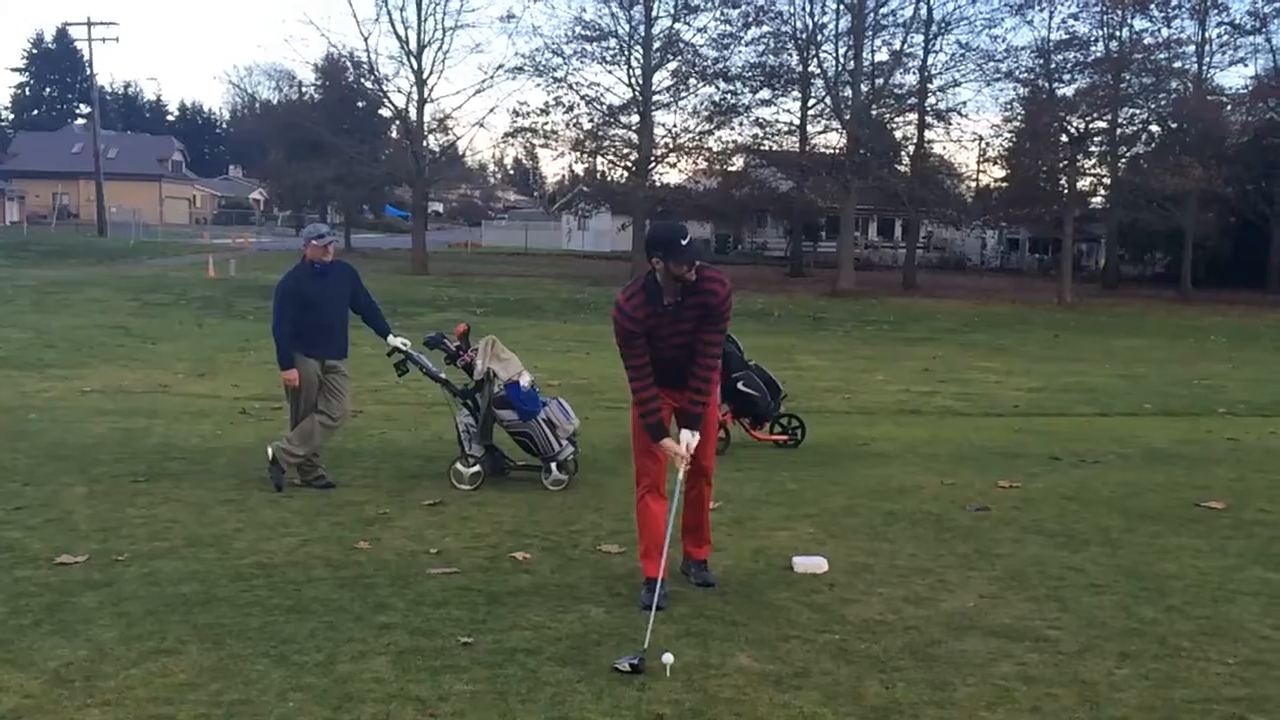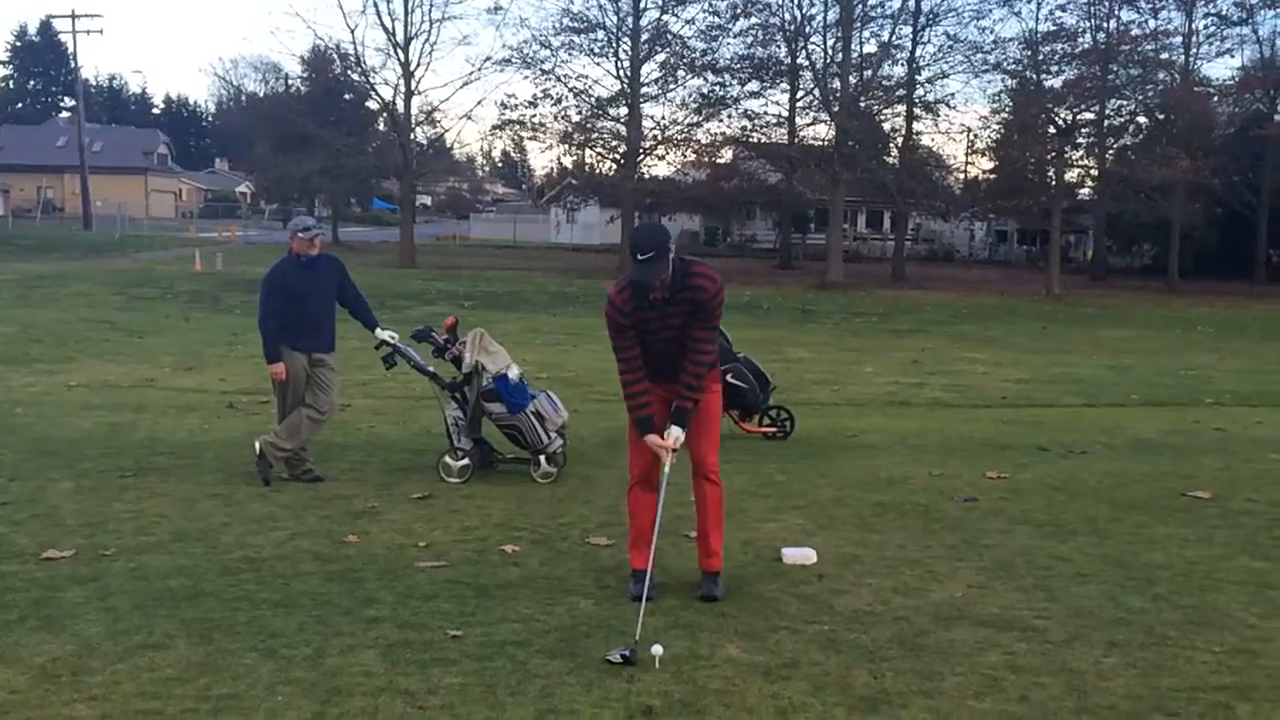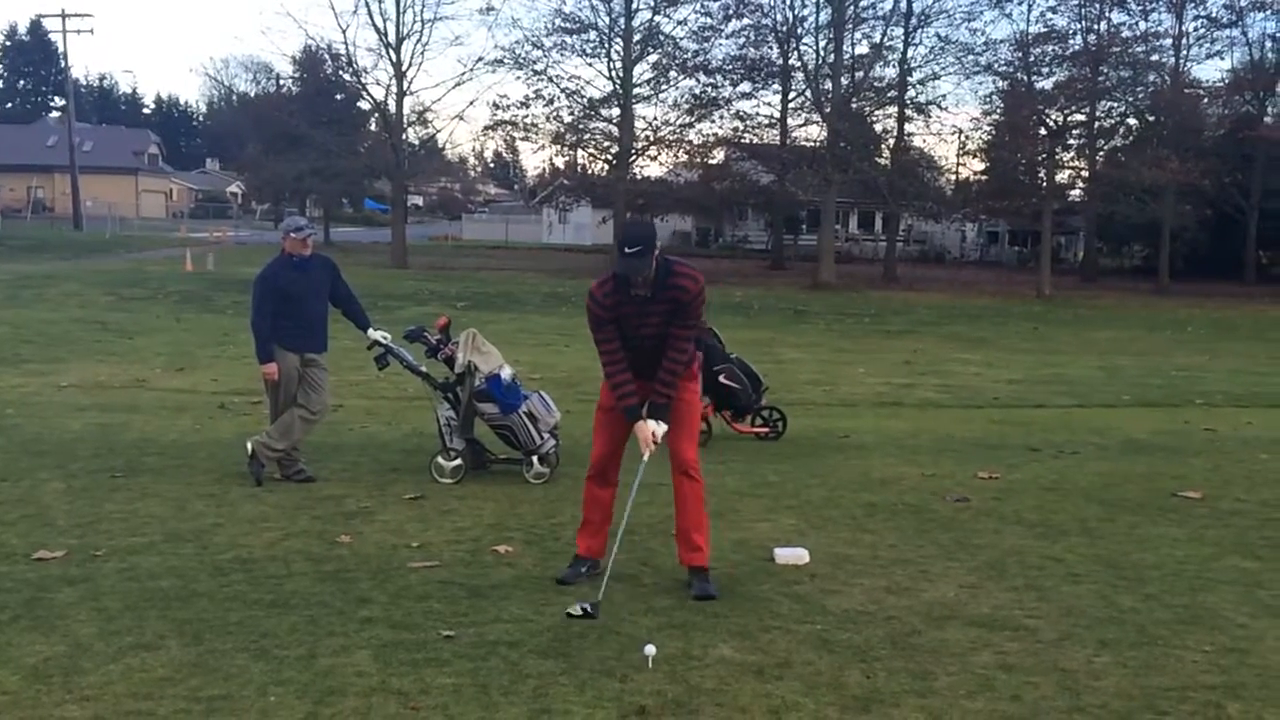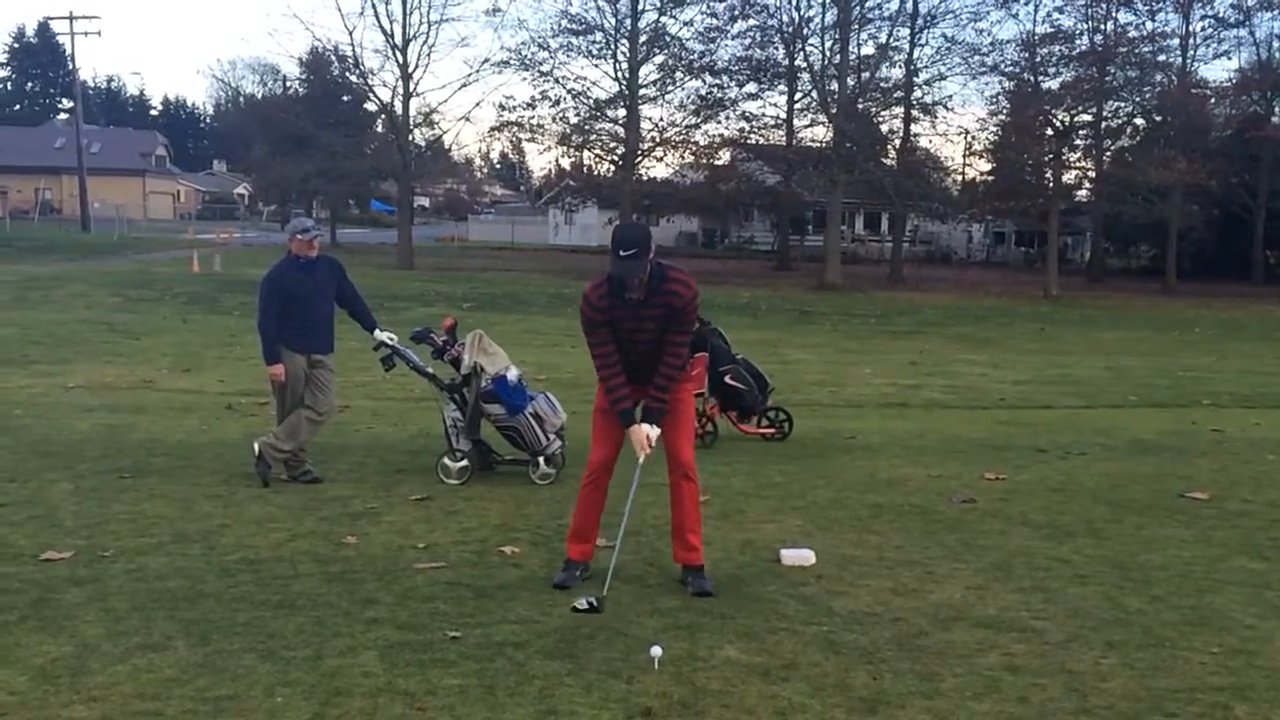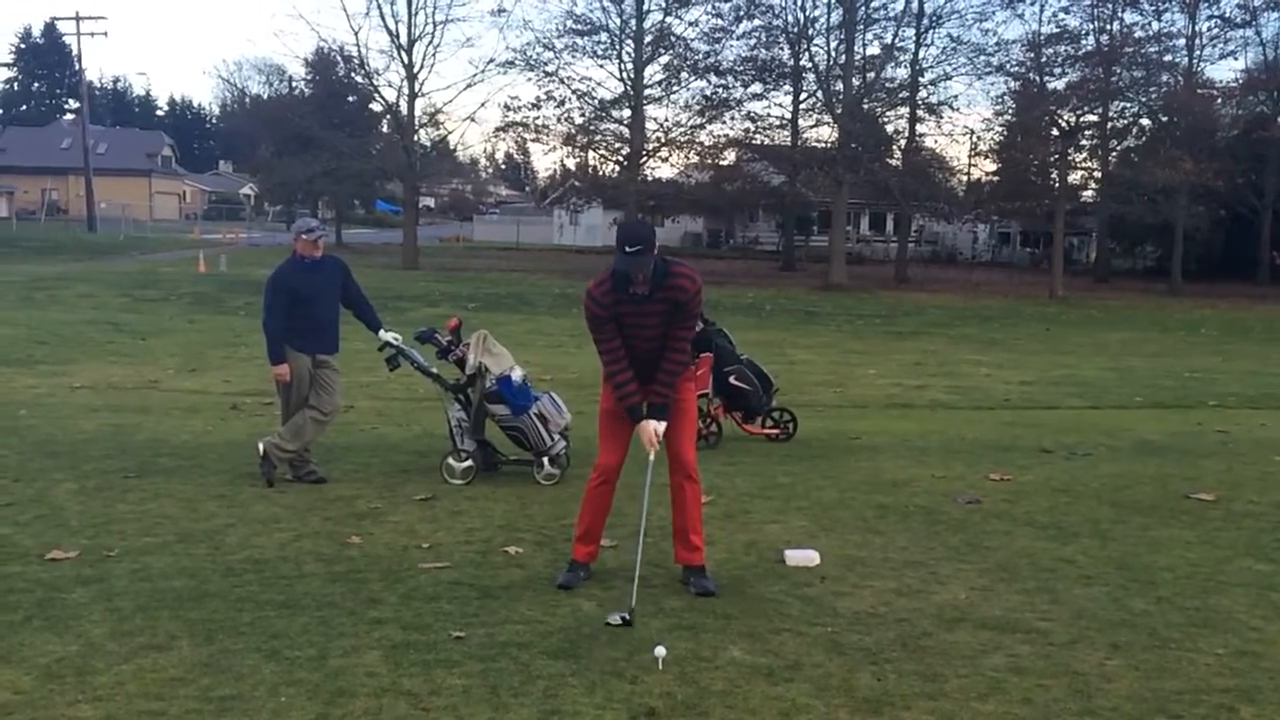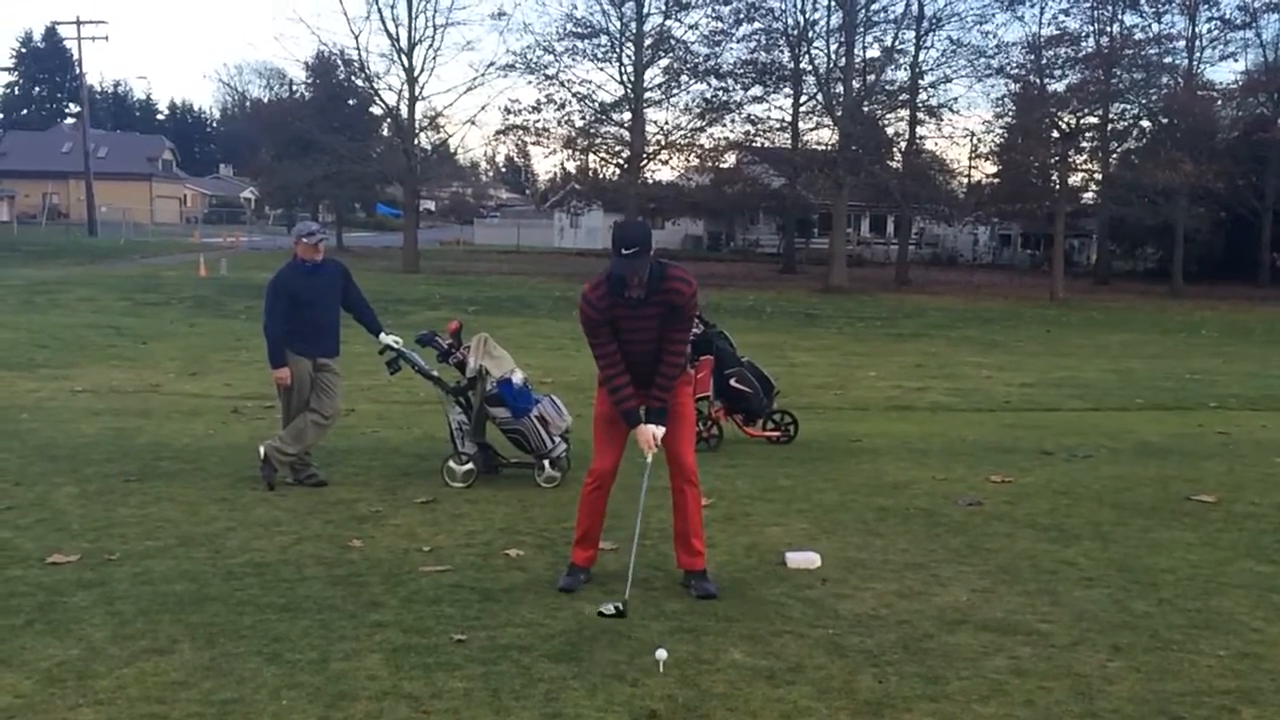
dt=0.7s
person 1, frame 1
left shoulder: (715, 287)
right shoulder: (629, 305)
left elbow: (707, 358)
right elbow: (640, 377)
left wrist: (693, 424)
right wrist: (662, 436)
left hip: (699, 384)
right hip: (654, 388)
left knee: (701, 470)
right knee: (650, 478)
left ankle: (695, 556)
right ankle: (653, 575)
person 1, frame 2
left shoulder: (706, 284)
right shoulder: (620, 299)
left elbow: (700, 354)
right elbow: (630, 368)
left wrist: (681, 419)
right wrist: (645, 429)
left hip: (700, 379)
right hip: (649, 380)
left knee: (706, 466)
right knee: (642, 470)
left ankle: (711, 569)
right ankle: (640, 568)
person 1, frame 3
left shoulder: (688, 284)
right shoulder: (601, 294)
left elbow: (679, 351)
right elbow: (613, 361)
left wrist: (659, 413)
right wrist: (636, 418)
left hip: (676, 377)
right hip: (624, 378)
left knee: (685, 462)
right knee: (601, 461)
left ankle: (697, 566)
right ankle: (588, 555)
person 1, frame 4
left shoulder: (682, 290)
right shoulder: (595, 298)
left elbow: (673, 357)
right elbow: (607, 364)
left wrist: (652, 418)
right wrist: (629, 422)
left hip: (671, 380)
right hip: (619, 381)
left knee: (682, 464)
right knee: (598, 464)
left ankle: (692, 565)
right ankle: (578, 558)
person 1, frame 5
left shoulder: (686, 284)
right shoulder: (599, 294)
left elbow: (678, 351)
right elbow: (614, 361)
left wrist: (660, 411)
right wrist: (639, 418)
left hip: (674, 379)
right hip: (624, 381)
left knee: (684, 465)
right knee: (607, 466)
left ankle: (693, 564)
right ankle: (581, 558)
person 1, frame 6
left shoulder: (681, 286)
right shoulder: (594, 297)
left elbow: (674, 354)
right elbow: (610, 364)
left wrist: (657, 415)
right wrist: (634, 421)
left hip: (671, 382)
right hip: (618, 385)
left knee: (684, 468)
right knee: (601, 470)
left ankle: (694, 568)
right ankle: (580, 562)
person 2, frame 1
left shoulder: (345, 273)
right shoulder: (292, 281)
left elbow: (366, 306)
right elbow: (281, 326)
left wrist: (388, 335)
right wrist: (286, 366)
left hip: (335, 359)
right hip: (303, 358)
left knee: (336, 410)
right knee: (305, 417)
left ankle: (282, 454)
right ankle: (309, 471)
person 2, frame 2
left shoulder: (332, 266)
right shoulder: (279, 274)
left elbow: (353, 299)
right elbow: (268, 320)
left wrist: (375, 329)
right wrist: (273, 359)
left hip: (322, 352)
right hip: (290, 352)
left knee: (323, 405)
right knee: (292, 411)
left ankle: (270, 448)
right ankle: (297, 465)
person 2, frame 3
left shoulder: (325, 267)
right shoulder: (271, 274)
left elbow: (346, 300)
right elbow: (260, 320)
left wrist: (368, 329)
right wrist: (266, 360)
left hip: (314, 352)
right hip: (282, 352)
left knee: (315, 406)
right knee: (284, 411)
left ankle: (261, 449)
right ankle: (289, 465)
person 2, frame 4
left shoulder: (331, 267)
right shoulder: (278, 276)
left elbow: (352, 301)
right elbow: (266, 321)
left wrist: (374, 330)
right wrist: (272, 361)
left hip: (320, 354)
right hip: (289, 353)
left knee: (321, 407)
right knee: (291, 412)
left ankle: (269, 449)
right ankle: (296, 466)
person 2, frame 5
left shoulder: (336, 268)
right shoulder: (283, 276)
left elbow: (357, 301)
right elbow: (272, 321)
left wrist: (379, 330)
right wrist: (277, 361)
left hip: (325, 354)
right hip: (294, 353)
left knee: (326, 407)
right knee: (296, 412)
left ankle: (273, 449)
right ankle: (300, 466)
person 2, frame 6
left shoulder: (336, 271)
right shoulder: (284, 279)
left elbow: (357, 304)
right elbow: (273, 325)
left wrist: (380, 333)
right wrist: (278, 364)
left hip: (326, 357)
right hip: (295, 356)
left knee: (327, 410)
right knee: (297, 415)
left ankle: (274, 453)
right ankle: (301, 469)
